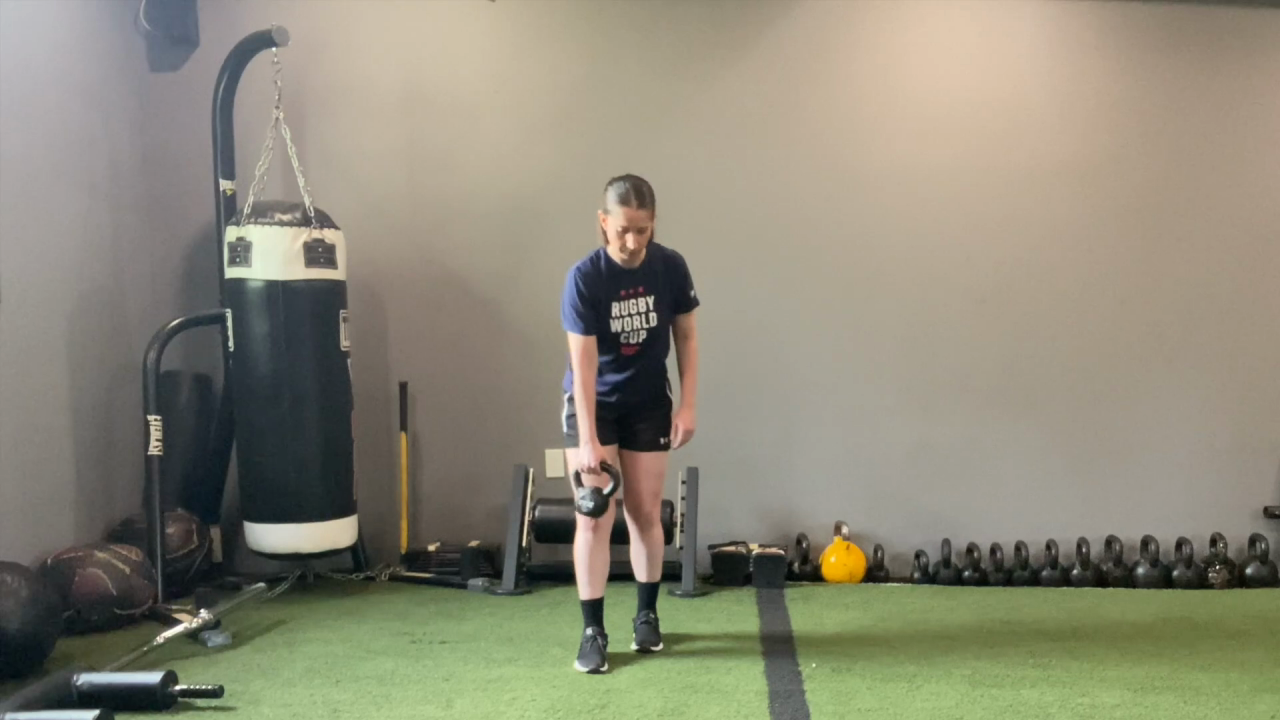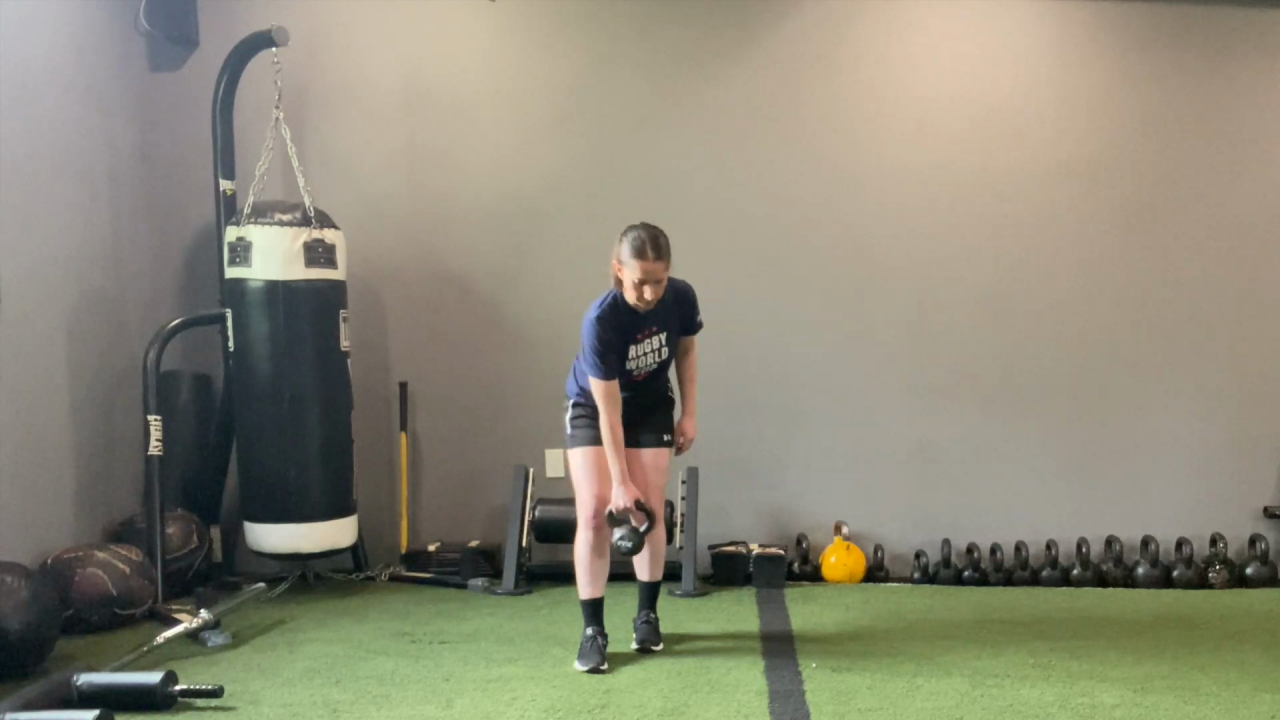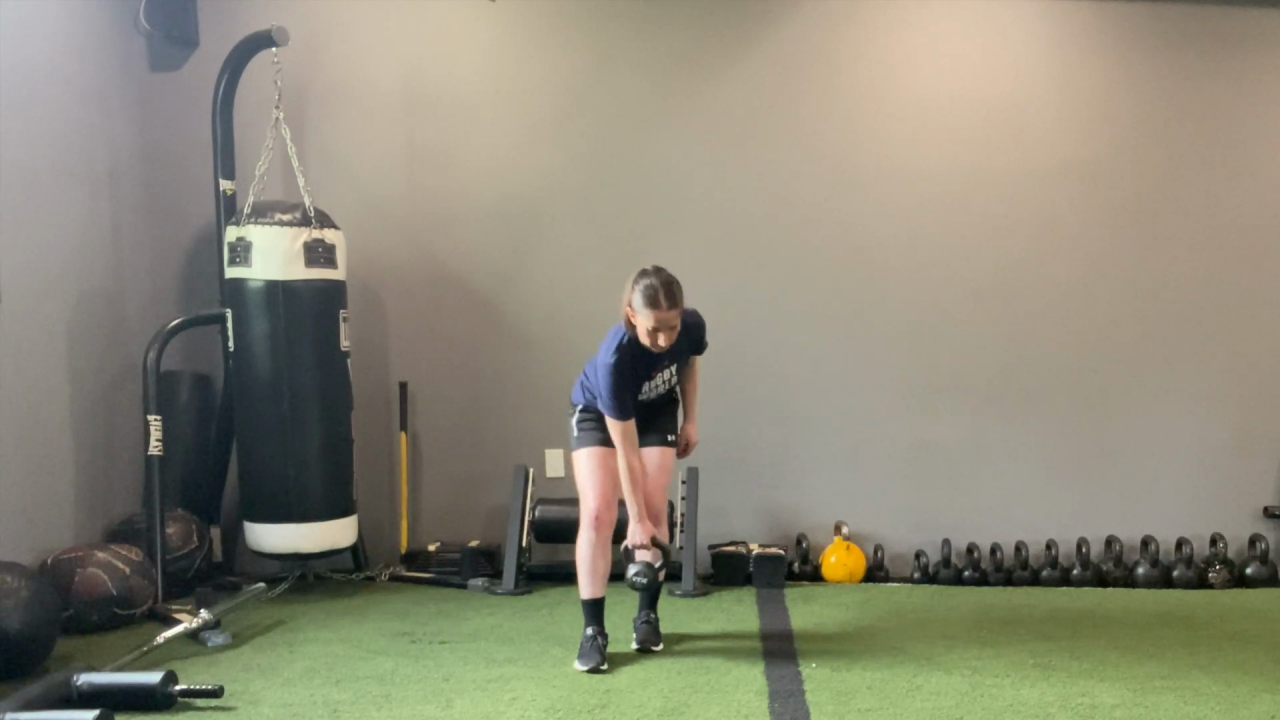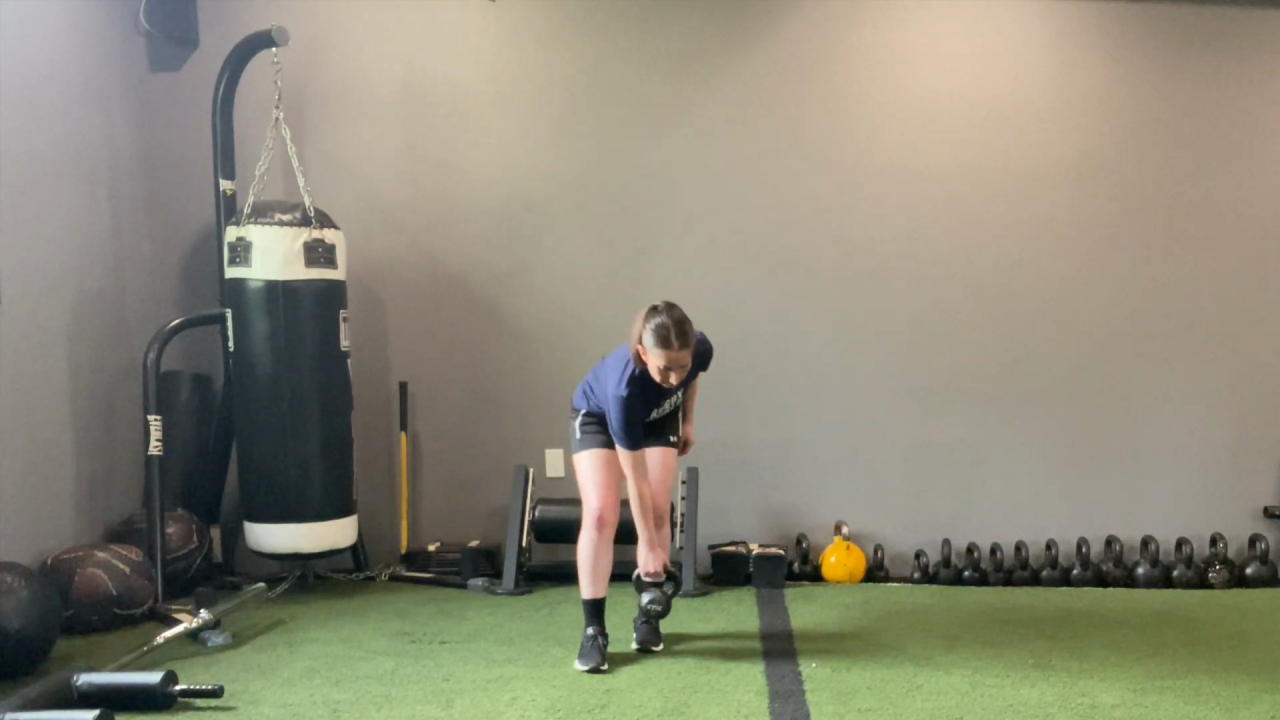
dt=0.5s
person 1, frame 1
left shoulder: (671, 267)
right shoulder: (585, 277)
left elbow: (686, 337)
right elbow: (583, 364)
left wrist: (687, 405)
right wrist: (587, 441)
left hip: (649, 403)
right hip: (593, 404)
left knee: (645, 513)
right knee: (594, 516)
left ankle: (647, 615)
right ankle: (593, 631)
person 1, frame 2
left shoulder: (682, 297)
right shoulder: (601, 319)
left elbow: (686, 352)
right elbow: (609, 410)
left wrist: (688, 413)
right wrist: (619, 481)
left hip: (652, 406)
right hip: (590, 406)
left knee: (651, 509)
right knee: (594, 511)
left ankle: (647, 615)
right ankle: (593, 630)
person 1, frame 3
left shoulder: (693, 325)
right shoulder: (615, 358)
right elbow: (626, 452)
left wrist: (690, 420)
right wrist: (636, 519)
left hip: (657, 414)
right hip: (597, 415)
left knee: (656, 510)
right knee: (598, 513)
left ankle: (647, 615)
right ankle: (593, 631)
person 1, frame 4
left shoulder: (701, 350)
right shoulder: (624, 387)
right elbow: (637, 481)
left wrist: (687, 422)
right wrist: (649, 547)
left hip: (657, 420)
right hip: (596, 417)
left knee: (659, 509)
right knee: (600, 513)
left ankle: (648, 615)
right ankle: (593, 630)
